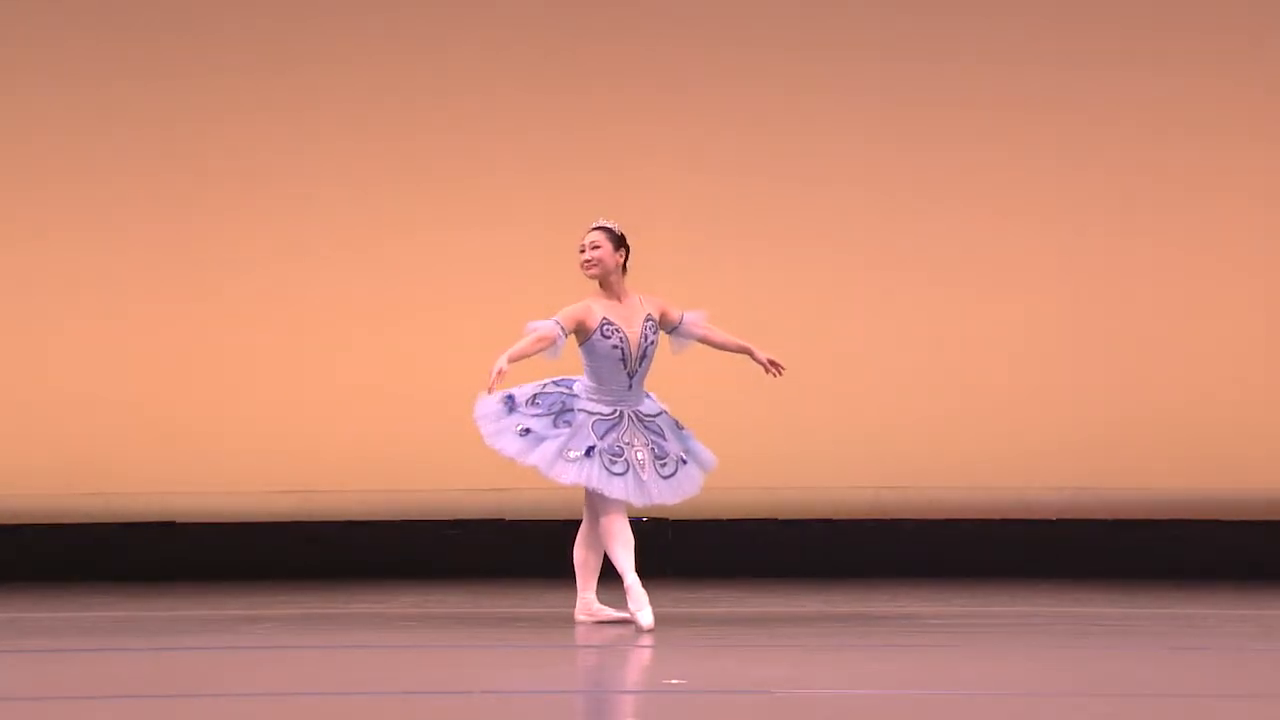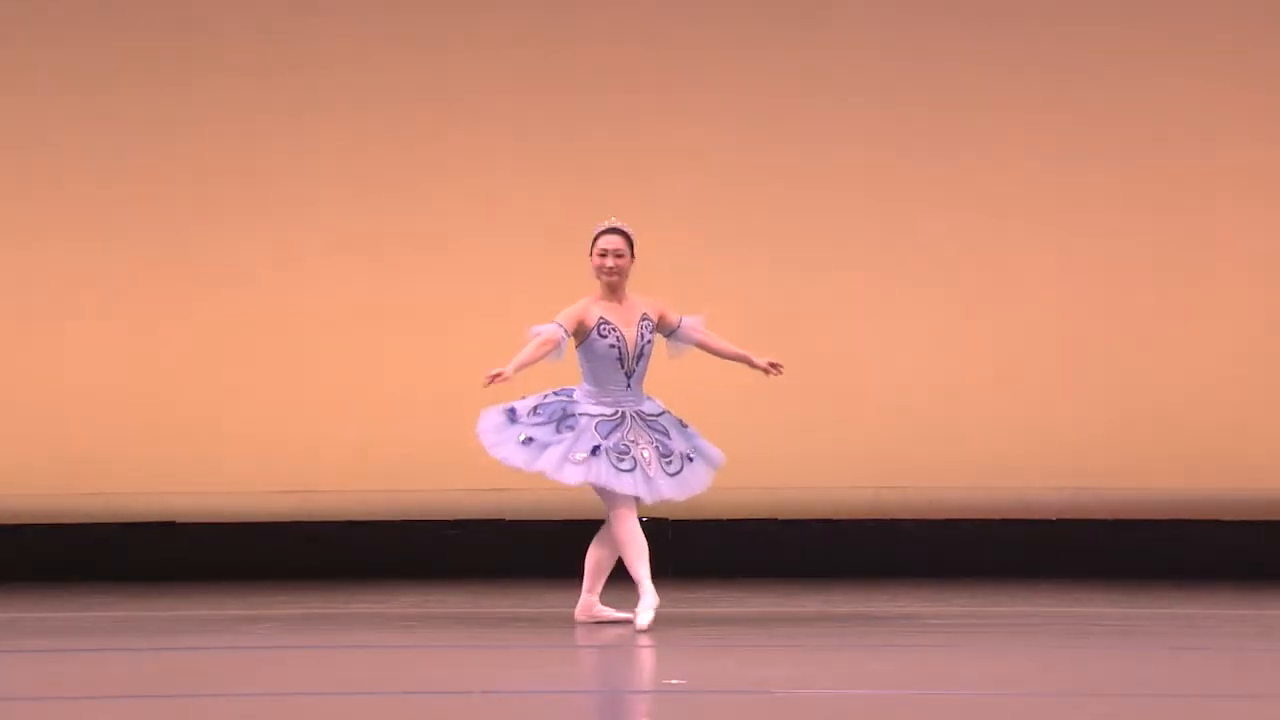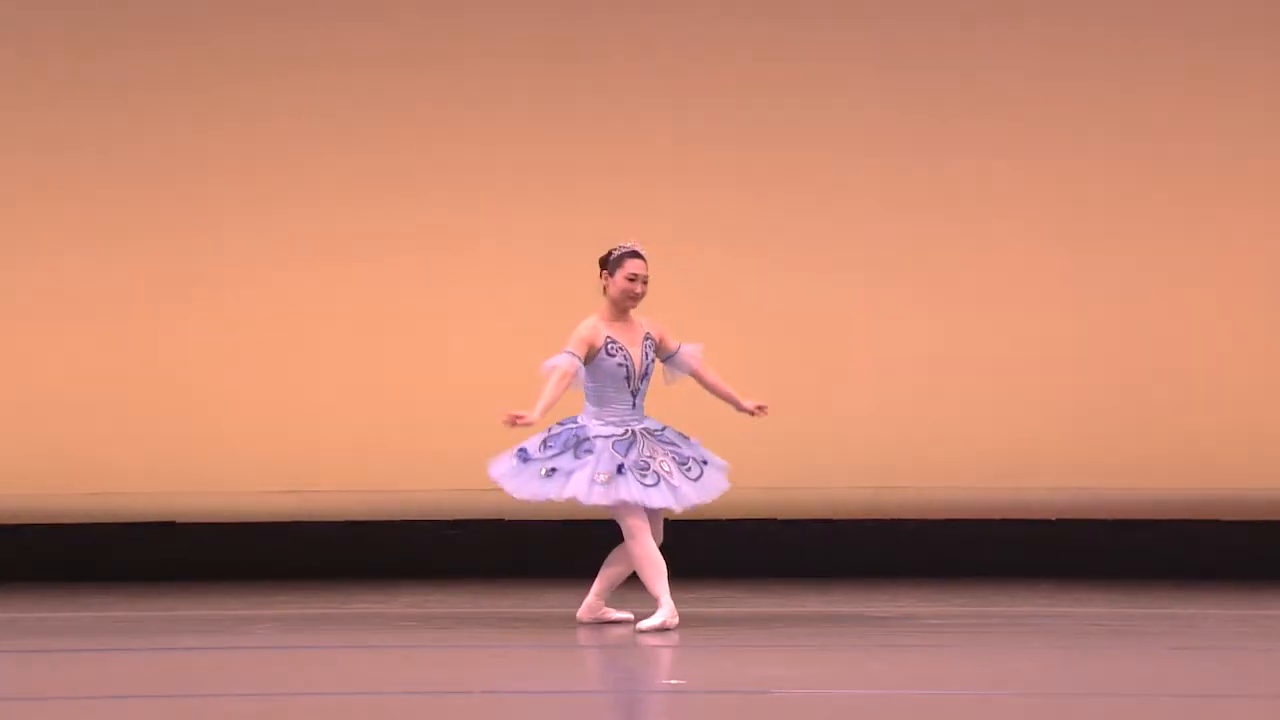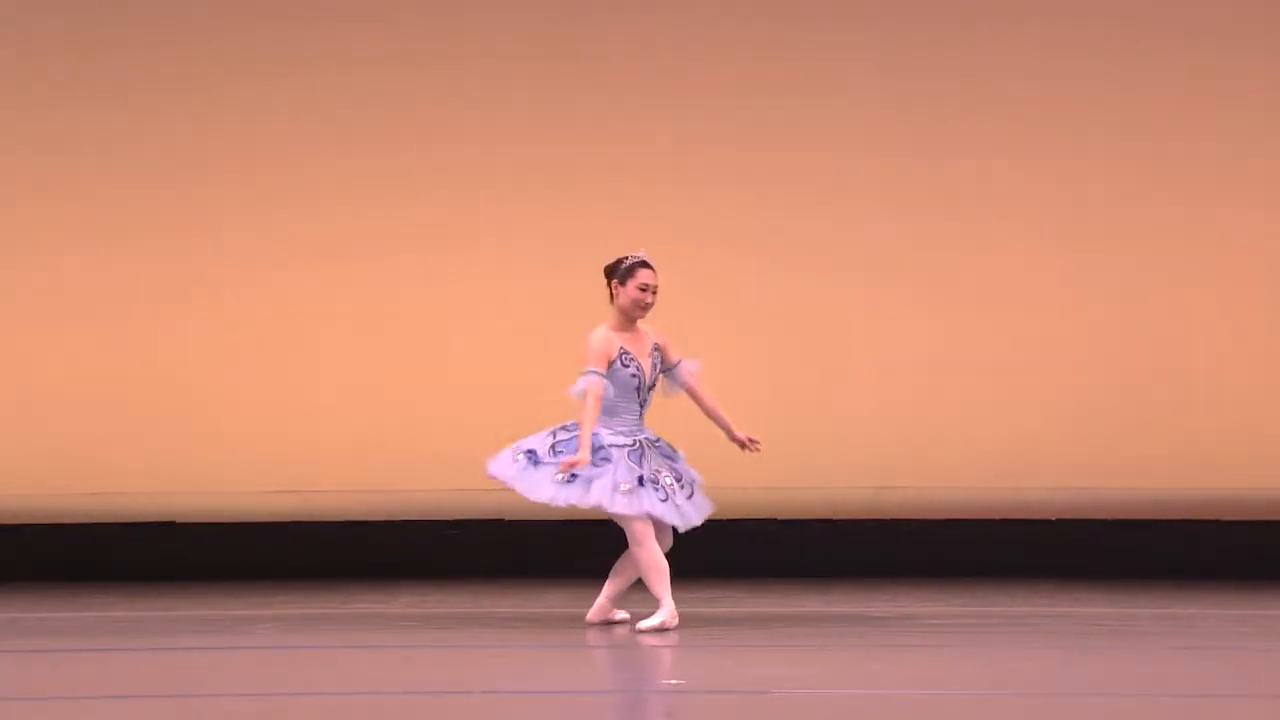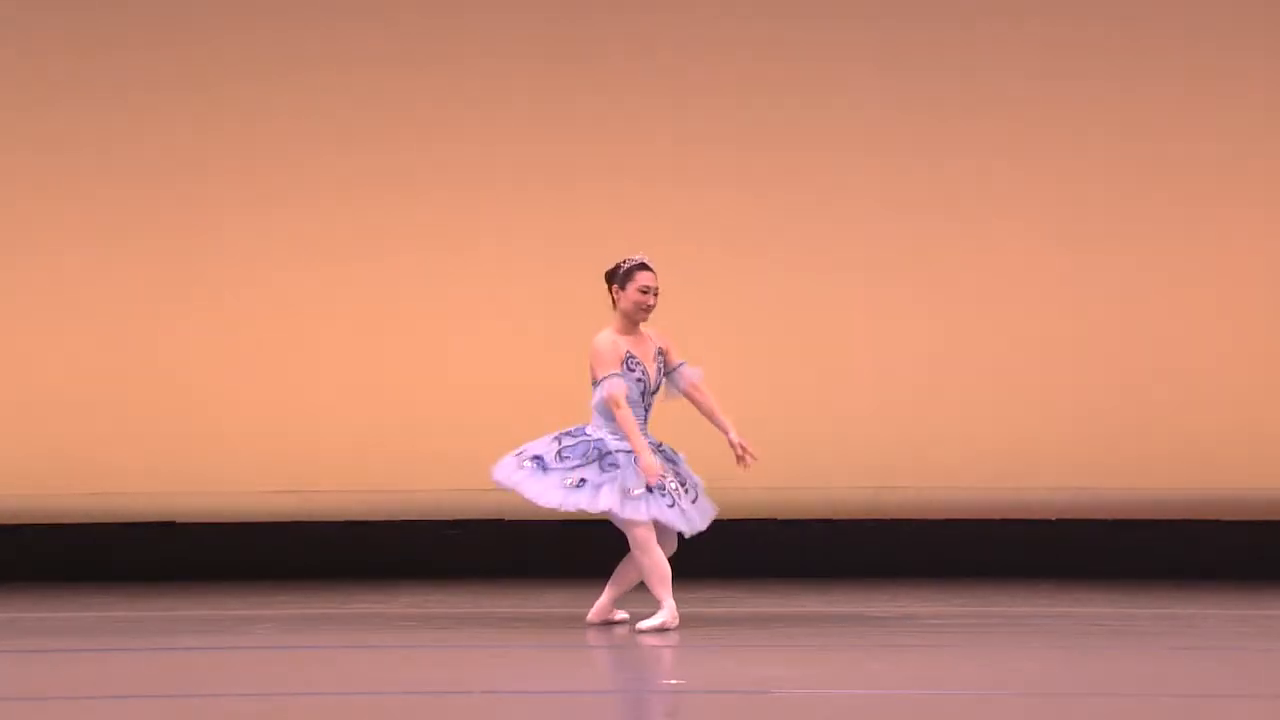
dt=0.2s
person 1, frame 1
left shoulder: (652, 307)
right shoulder: (584, 312)
left elbow: (701, 330)
right elbow: (543, 335)
left wrist: (752, 351)
right wrist: (505, 359)
left hip: (634, 419)
right hip: (591, 418)
left knee: (600, 511)
right knee: (610, 509)
left ankle: (587, 602)
right ankle: (633, 587)
person 1, frame 2
left shoulder: (649, 309)
right shoulder: (583, 312)
left elbow: (699, 336)
right elbow: (546, 339)
left wrist: (751, 359)
right wrist: (511, 367)
left hip: (638, 421)
right hip: (593, 421)
left knee: (622, 517)
right knee: (623, 511)
left ankle: (588, 602)
right ankle: (647, 593)
person 1, frame 3
left shoulder: (651, 331)
right shoulder: (589, 331)
left elbow: (694, 367)
right elbow: (562, 373)
left wrist: (740, 402)
right wrist: (536, 413)
left hip: (642, 439)
right hip: (599, 440)
left knee: (646, 531)
right knee: (636, 525)
left ankle: (593, 604)
right ankle: (666, 606)
person 1, frame 4
left shoulder: (657, 340)
right shoulder: (600, 340)
left elbow: (692, 386)
right elbow: (592, 397)
left wrist: (732, 430)
right wrist: (585, 450)
left hip: (640, 448)
right hip: (606, 447)
left knee: (660, 538)
right knee: (641, 530)
left ankle: (602, 606)
right ankle: (667, 606)
person 1, frame 5
left shoulder: (658, 344)
right shoulder: (605, 344)
left elbow: (695, 389)
right elbow: (617, 402)
left wrist: (731, 433)
right wrist: (643, 453)
left hip: (639, 452)
right hip: (607, 453)
left knee: (665, 542)
right knee: (643, 535)
left ankle: (603, 606)
right ankle: (668, 607)
